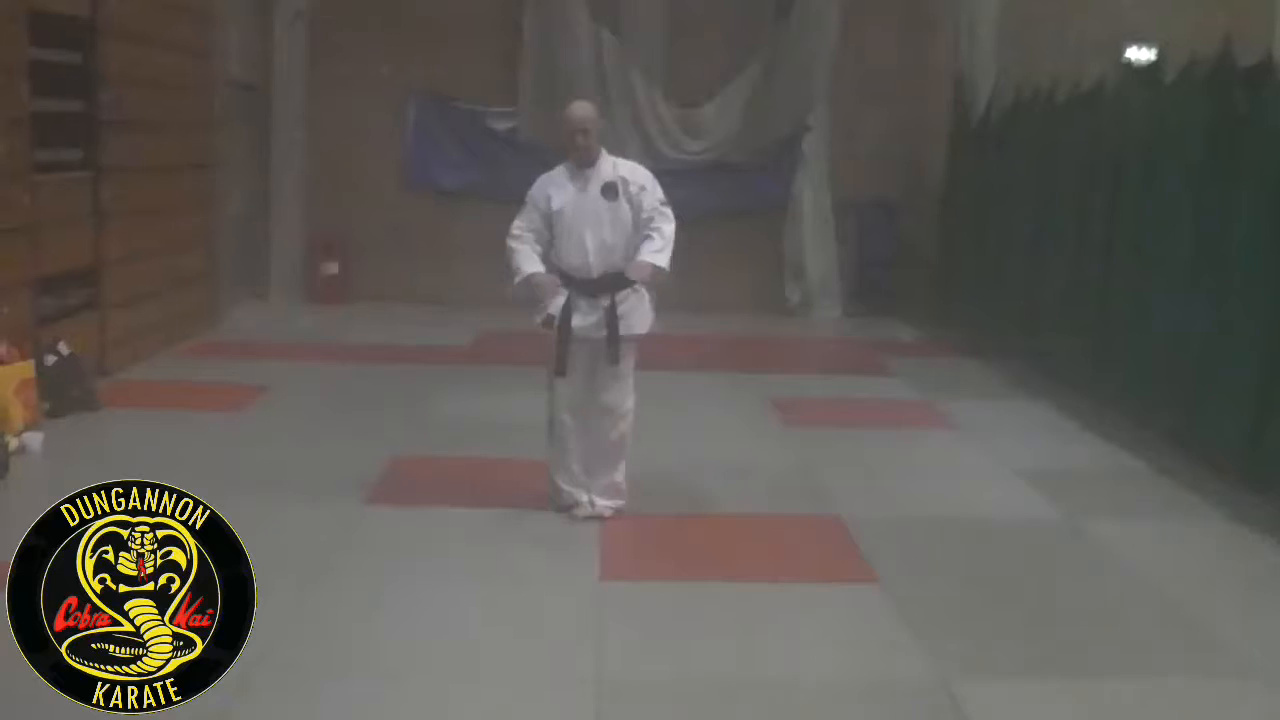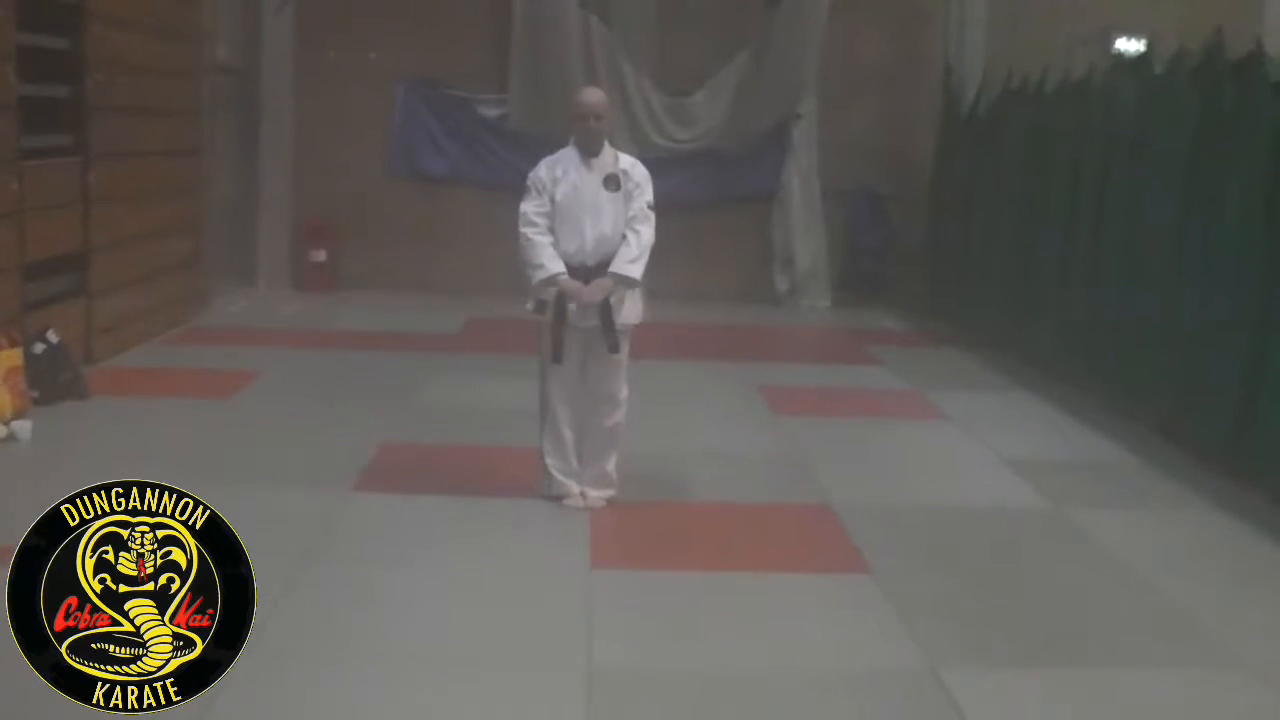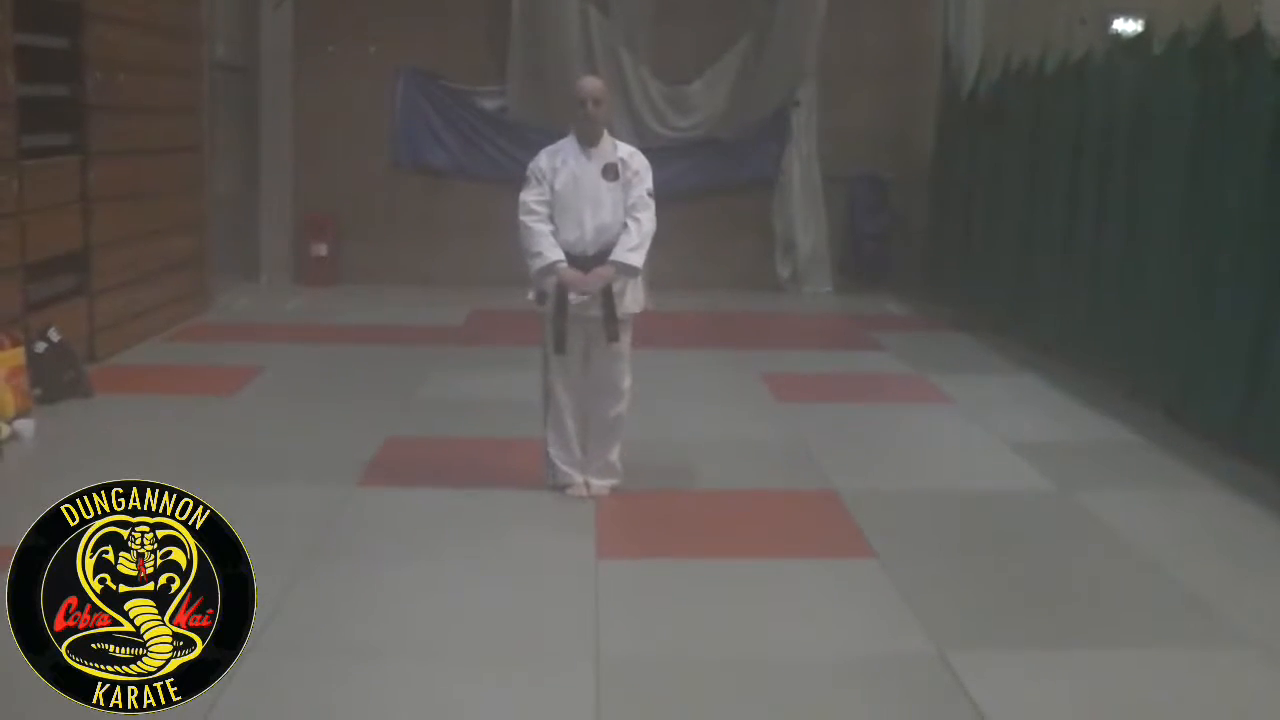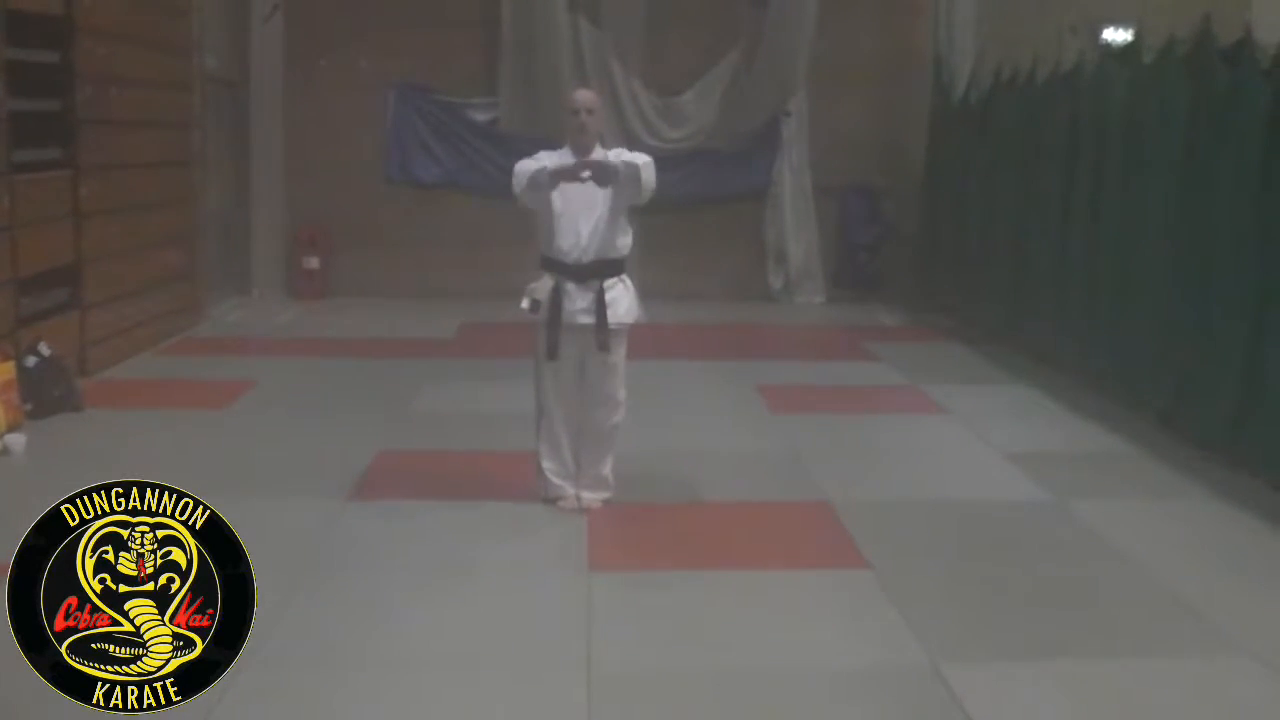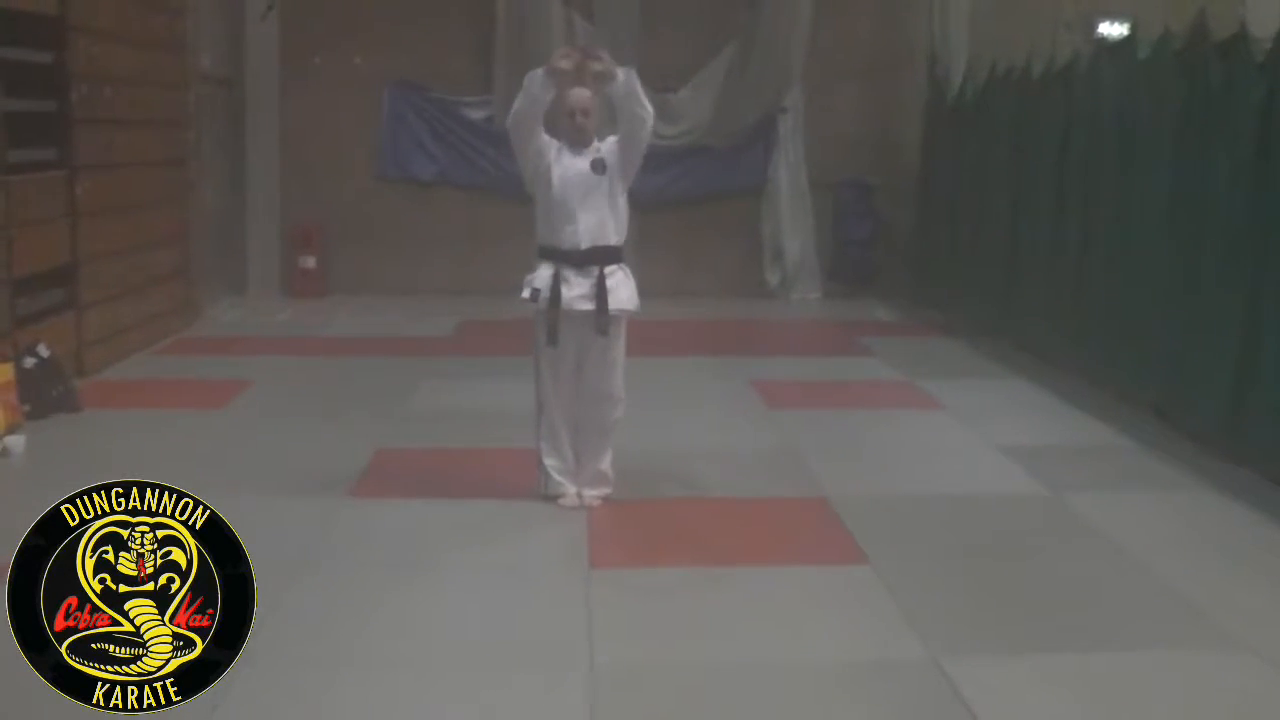
dt=0.7s
person 1, frame 1
left shoulder: (632, 176)
right shoulder: (549, 185)
left elbow: (660, 223)
right elbow: (523, 236)
left wrist: (648, 261)
right wrist: (535, 275)
left hip: (620, 305)
right hip: (570, 305)
left knee: (614, 405)
right knee: (567, 403)
left ankle: (606, 491)
right ankle: (573, 491)
person 1, frame 2
left shoulder: (632, 171)
right shoulder: (548, 170)
left elbow: (641, 231)
right elbow: (532, 230)
left wrist: (610, 281)
right wrist: (561, 281)
left hip: (613, 296)
right hip: (562, 295)
left knee: (608, 394)
right knee: (560, 392)
left ankle: (597, 480)
right ankle: (564, 480)
person 1, frame 3
left shoulder: (631, 159)
right shoulder: (548, 160)
left elbow: (641, 220)
right elbow: (532, 219)
left wrist: (611, 270)
right wrist: (560, 271)
left hip: (614, 285)
right hip: (563, 284)
left knee: (610, 384)
right knee: (563, 383)
left ankle: (602, 470)
right ankle: (568, 471)
person 1, frame 4
left shoulder: (619, 164)
right shoulder: (548, 164)
left elbow: (644, 176)
right elbow: (524, 180)
left wrist: (615, 169)
right wrist: (560, 172)
left hip: (608, 293)
right hip: (558, 292)
left knee: (604, 396)
right knee: (556, 395)
left ankle: (593, 483)
right ankle: (561, 483)
person 1, frame 5
left shoulder: (616, 155)
right shoulder: (544, 156)
left elbow: (640, 121)
right elbow: (521, 123)
left wrist: (613, 78)
right wrist: (549, 77)
left hip: (606, 283)
right hip: (557, 283)
left knee: (603, 391)
right knee: (556, 390)
left ankle: (593, 479)
right ankle: (561, 480)
